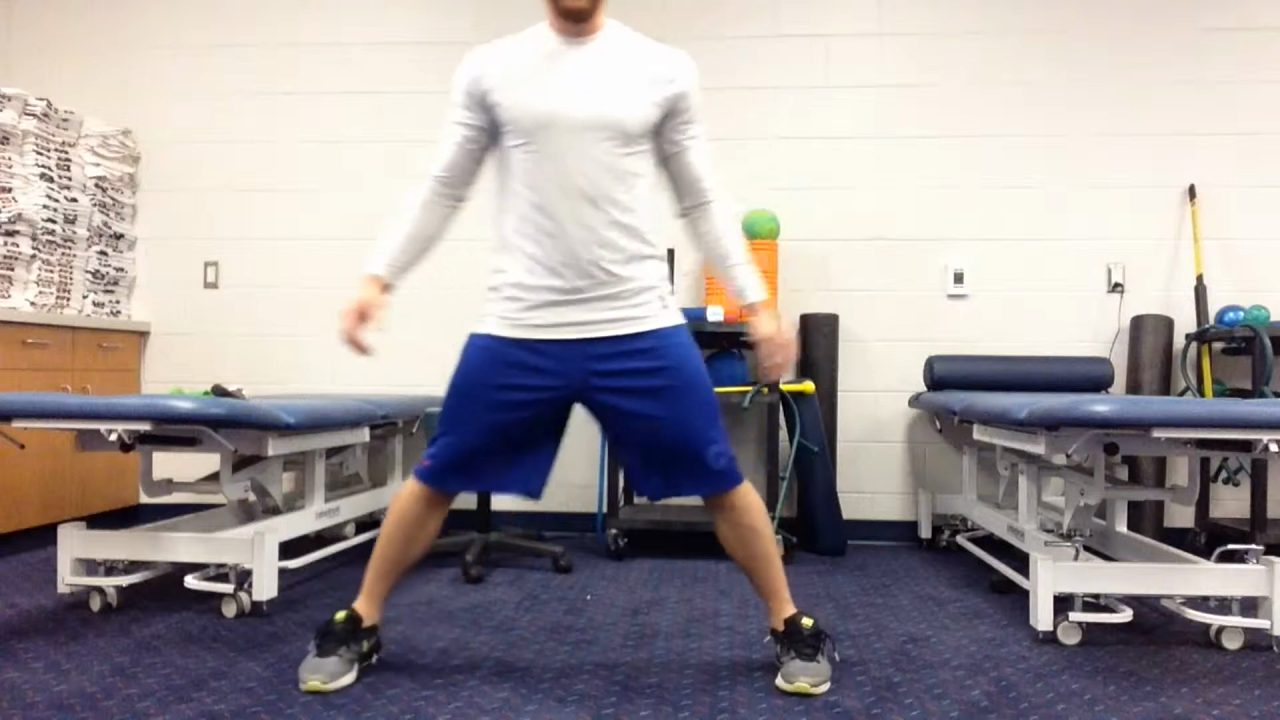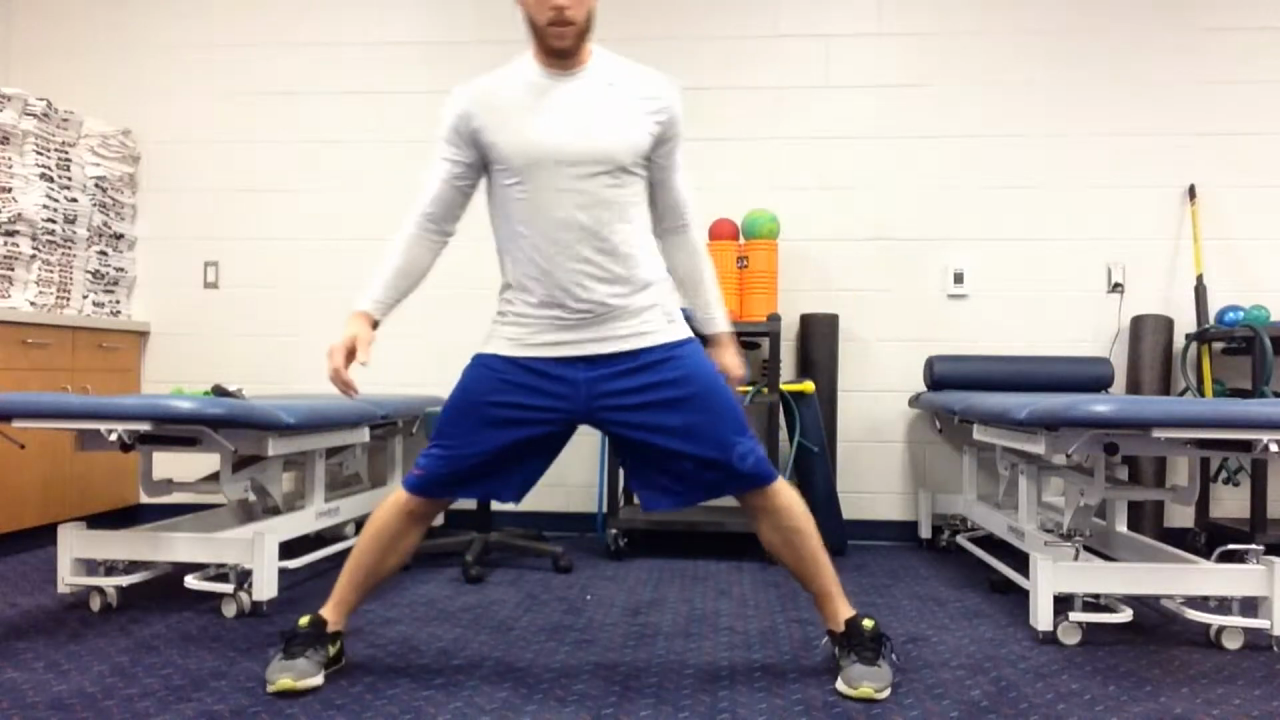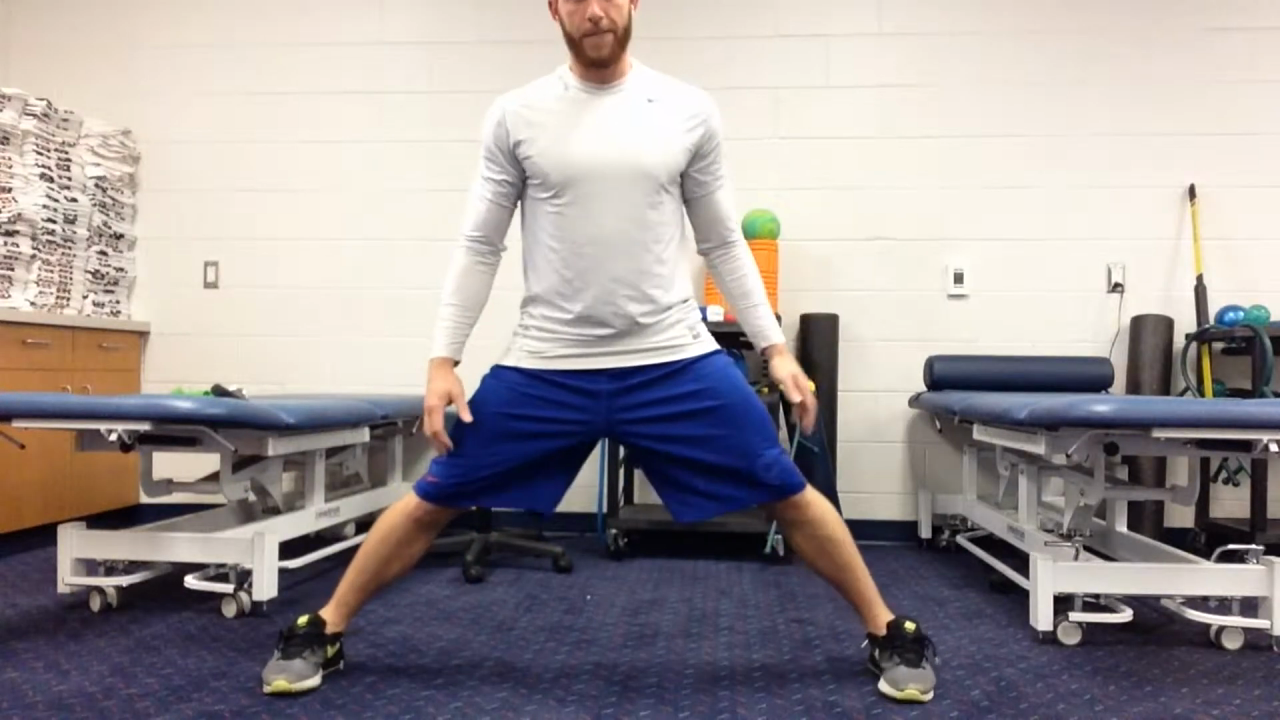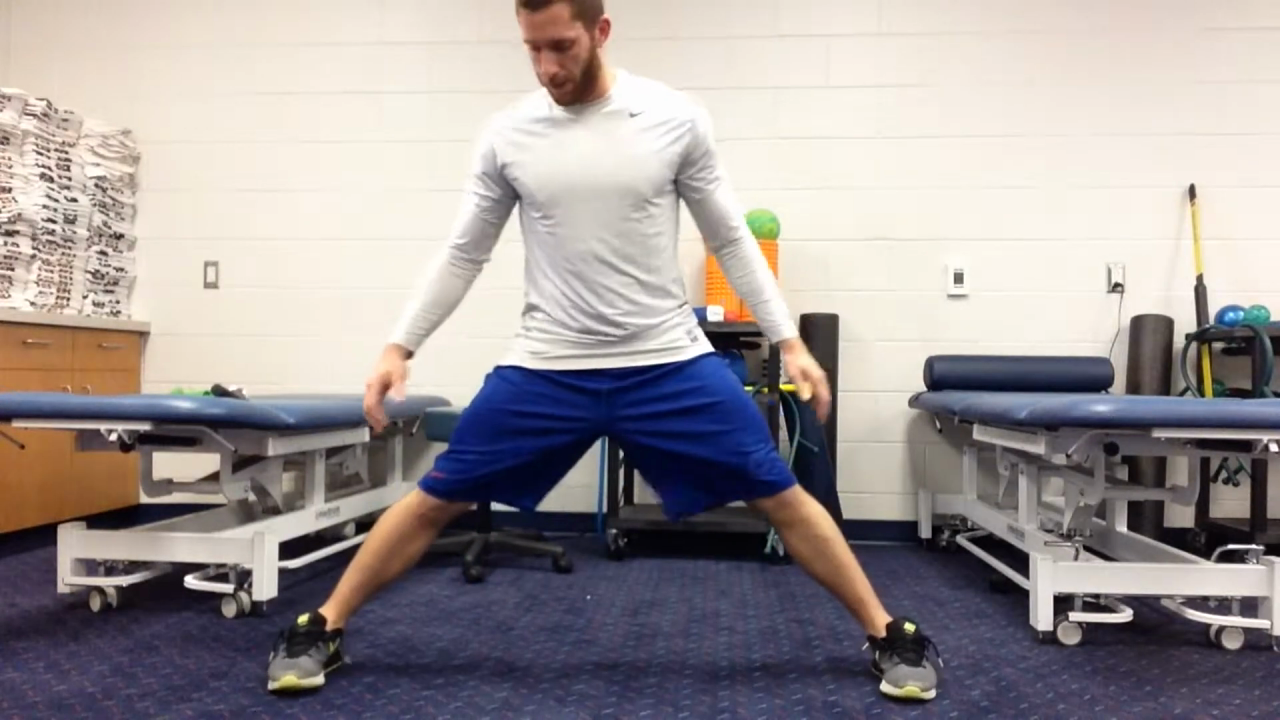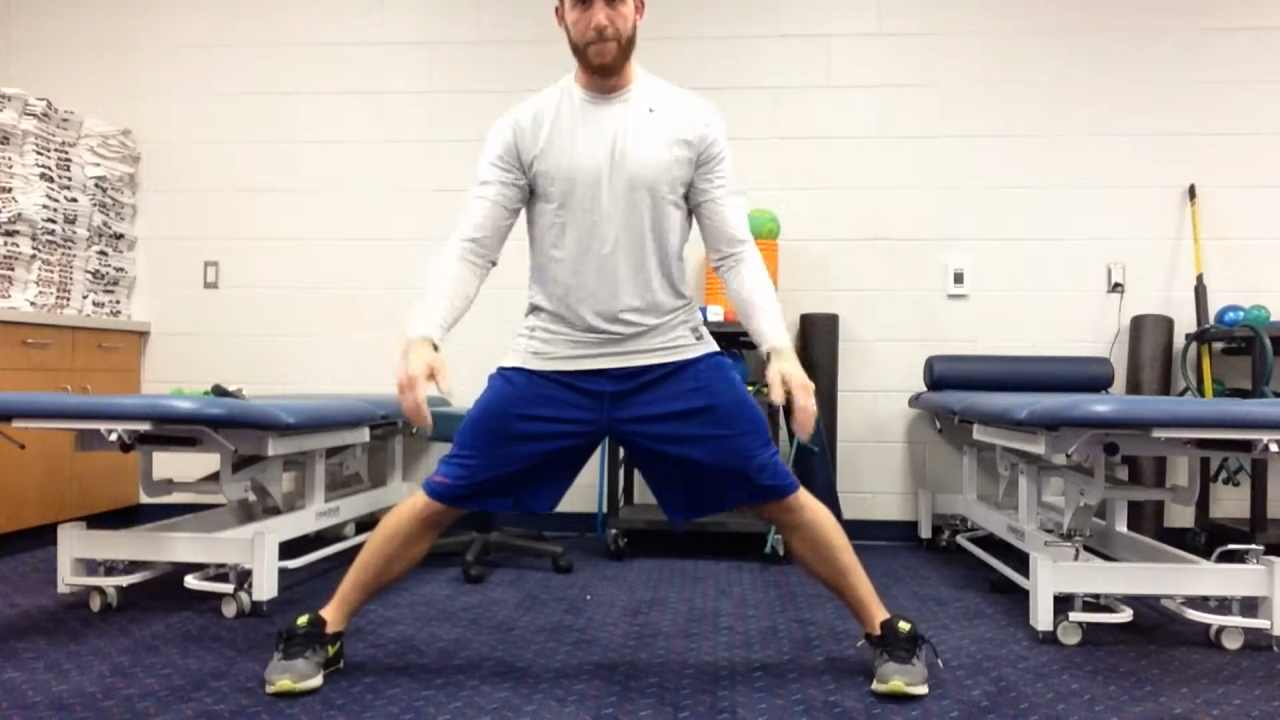
dt=1s
person 1, frame 1
left shoulder: (664, 70)
right shoulder: (491, 68)
left elbow: (701, 202)
right elbow: (443, 189)
left wrist: (756, 302)
right wrist: (379, 277)
left hip: (638, 327)
right hip: (518, 330)
left knee: (722, 481)
right knee: (436, 479)
left ankle: (793, 629)
right ankle: (355, 625)
person 1, frame 2
left shoulder: (651, 96)
right shoulder: (479, 104)
left elbow: (674, 227)
right elbow: (430, 225)
left wrist: (720, 332)
right wrist: (366, 315)
left hip: (649, 346)
right hip: (524, 354)
left knee: (757, 482)
right knee: (423, 492)
left ankle: (849, 630)
right ankle: (323, 632)
person 1, frame 3
left shoulder: (689, 111)
right shoulder: (516, 116)
left elbow: (722, 244)
right elbow: (479, 247)
left wrist: (774, 347)
right wrist: (443, 358)
left hip: (675, 363)
right hip: (545, 368)
left knee: (787, 494)
right knee: (433, 500)
left ankle: (889, 634)
right ankle: (321, 633)
person 1, frame 4
left shoulder: (676, 119)
right shoulder: (507, 135)
left elbow: (729, 239)
right elbow: (464, 254)
left wrist: (787, 338)
right wrist: (400, 346)
left hip: (668, 363)
right hip: (546, 369)
left knee: (779, 494)
right knee: (437, 498)
left ankle: (888, 636)
right ankle: (320, 630)
person 1, frame 5
left shoulder: (692, 121)
right shoulder: (524, 127)
left elbow: (734, 252)
right elbow: (472, 248)
left wrist: (779, 348)
right wrist: (424, 336)
left hip: (675, 365)
right hip: (549, 369)
left knee: (781, 498)
right knee: (440, 502)
left ankle: (887, 634)
right ankle: (322, 630)
